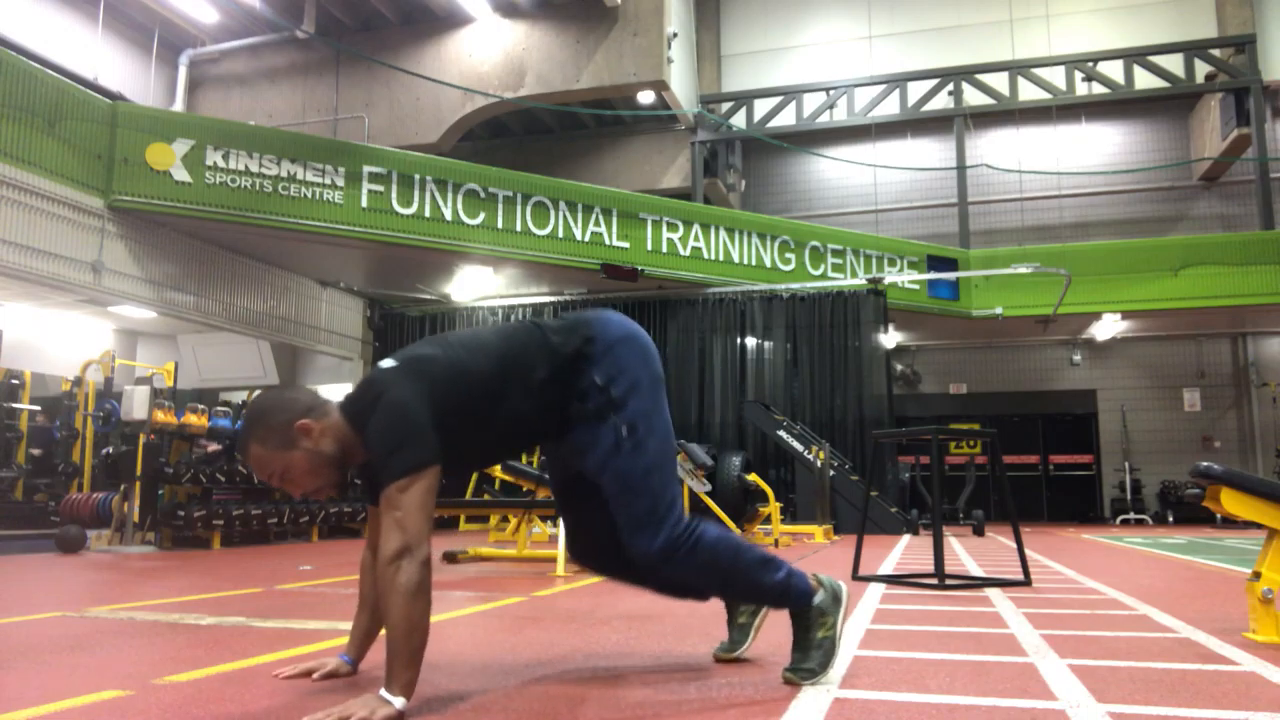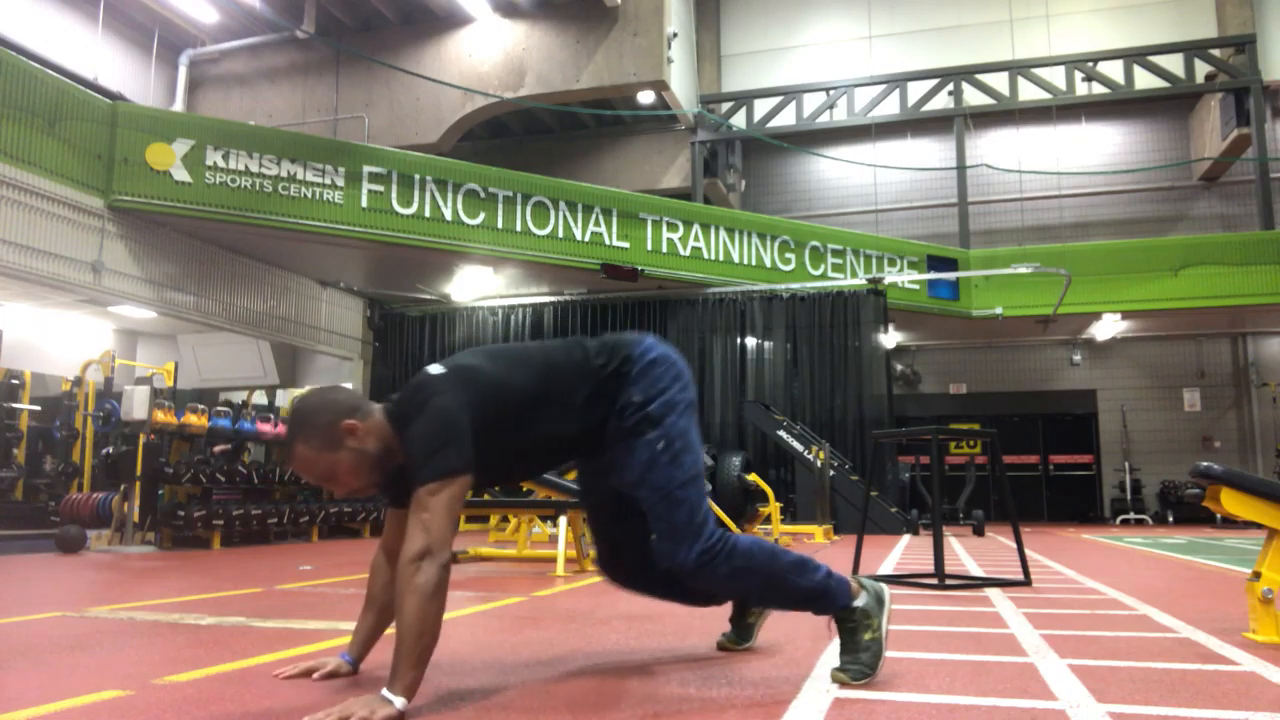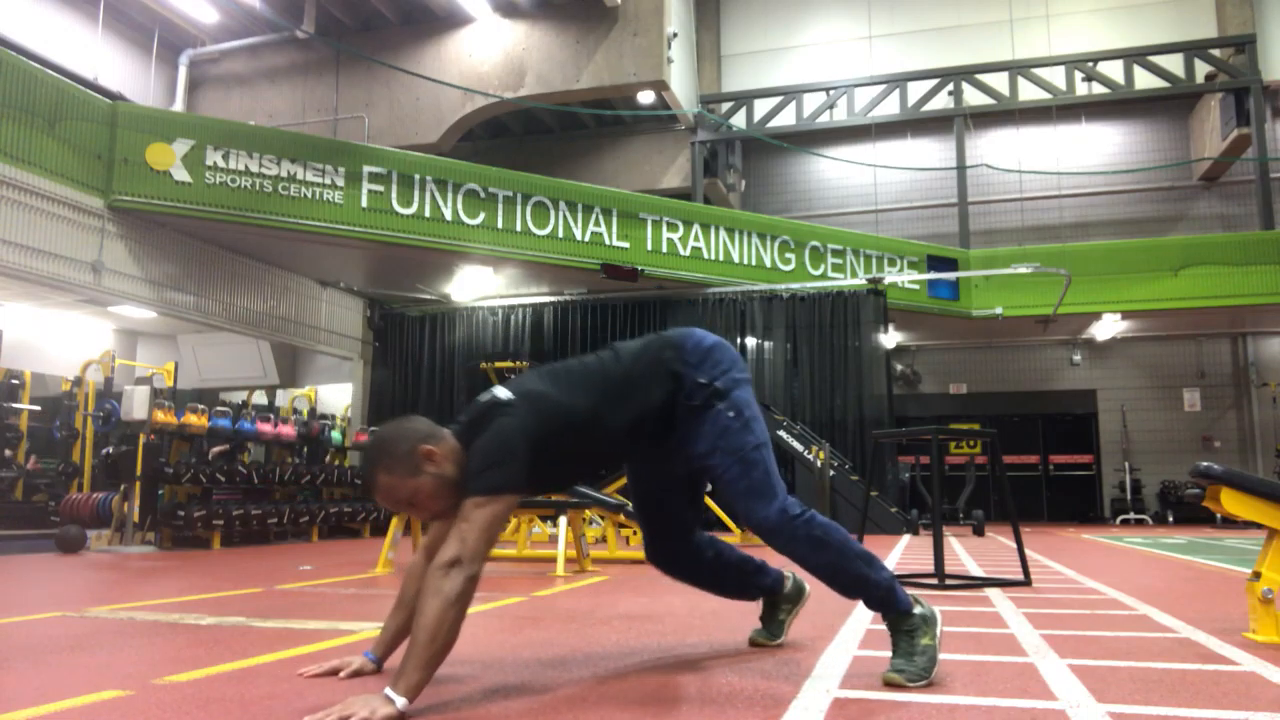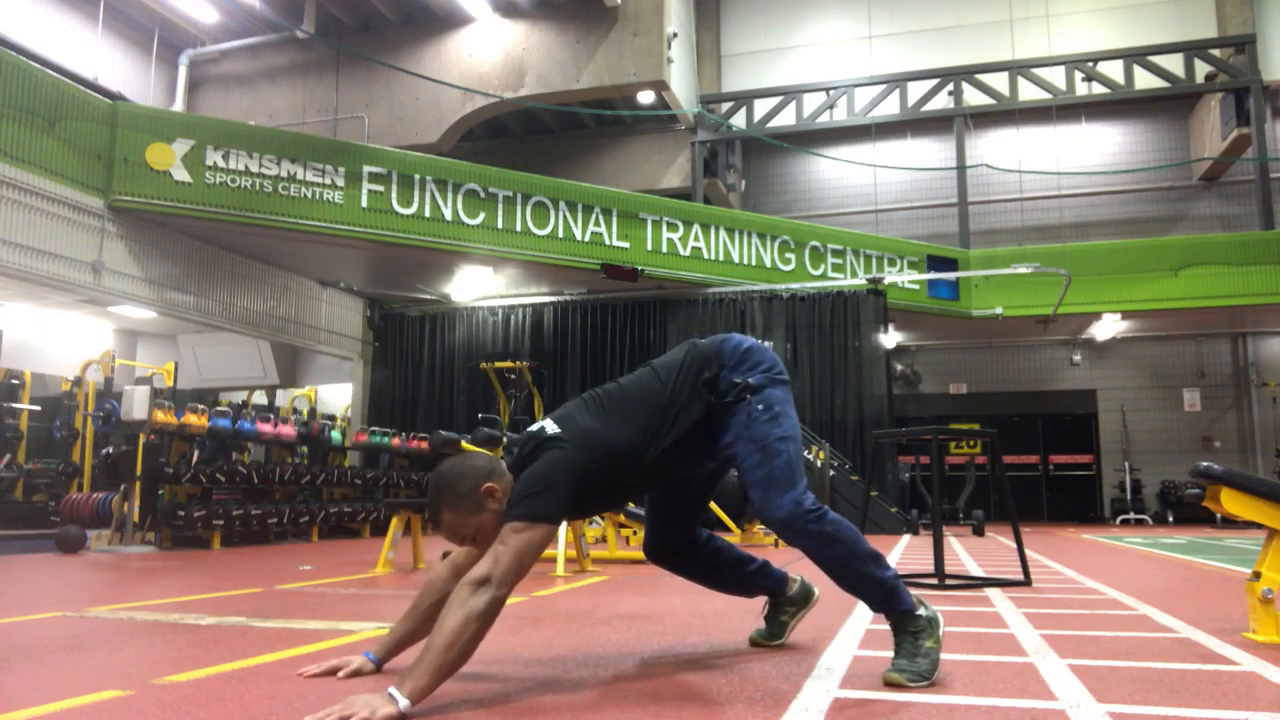
dt=0.4s
person 1, frame 1
left shoulder: (391, 412)
right shoulder: (372, 434)
left elbow: (407, 557)
right elbow: (380, 551)
right wrist: (352, 656)
left hip: (603, 362)
right hip: (576, 393)
left knee: (656, 541)
right knee: (596, 550)
left ankle: (808, 596)
right ankle: (740, 591)
person 1, frame 2
left shoulder: (434, 419)
right shoulder: (403, 444)
left elbow: (426, 560)
right elbow: (393, 556)
right wrist: (352, 655)
left hip: (638, 384)
right hip: (604, 423)
left knee: (692, 549)
right knee: (627, 563)
left ankle: (854, 600)
right ankle: (746, 598)
person 1, frame 3
left shoulder: (499, 441)
right shoulder: (460, 448)
left elbow: (455, 568)
right elbow: (430, 559)
right wrist: (376, 656)
left hip: (695, 376)
right hip: (657, 415)
left knee: (767, 512)
right knee: (669, 547)
left ankle: (907, 616)
right ankle: (779, 592)
person 1, frame 4
left shoulder: (549, 472)
right shoulder: (525, 469)
left elbow: (483, 588)
right elbow: (454, 572)
right wrist: (377, 655)
left hip: (738, 380)
right hip: (697, 420)
left knee: (788, 510)
right knee: (668, 545)
left ankle: (912, 619)
right ankle: (785, 592)
